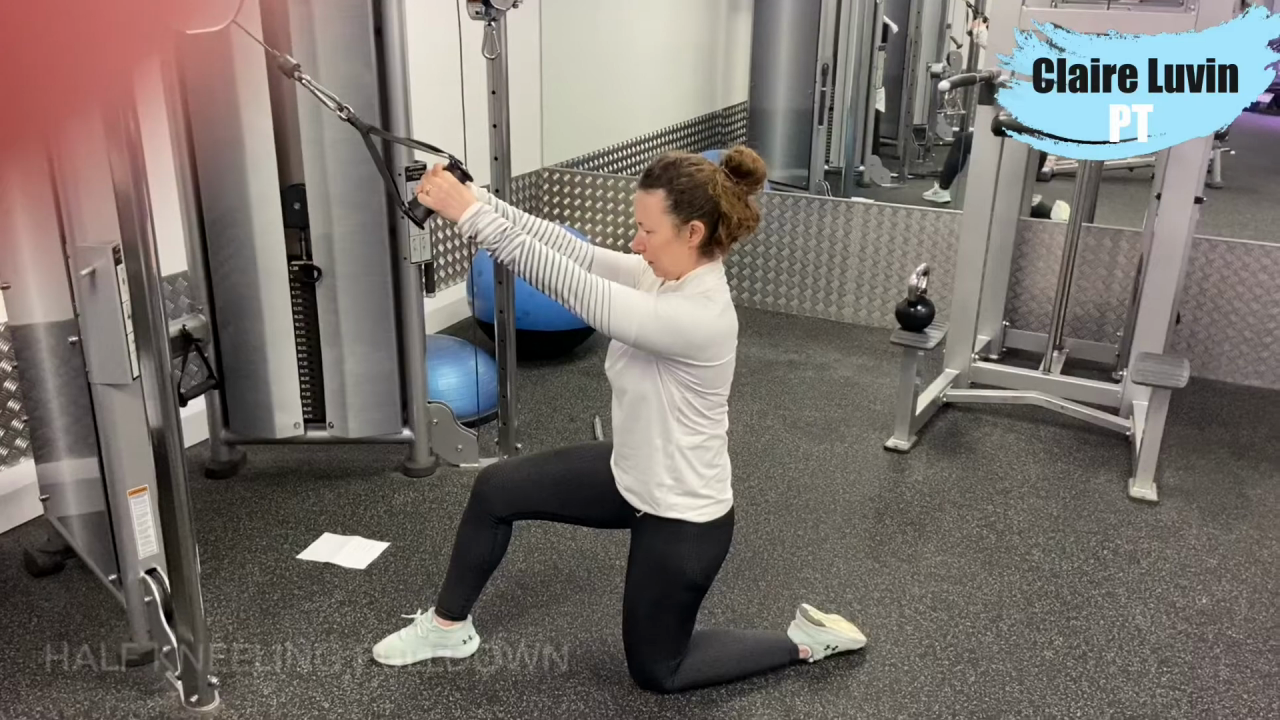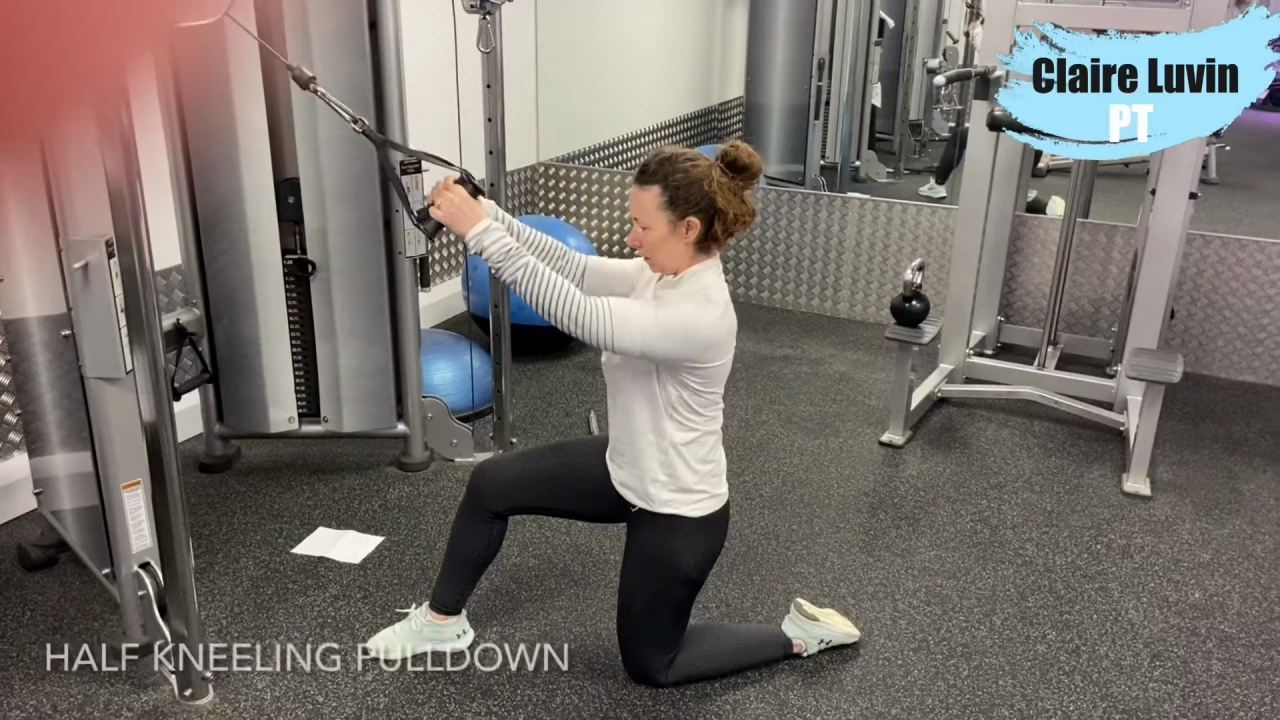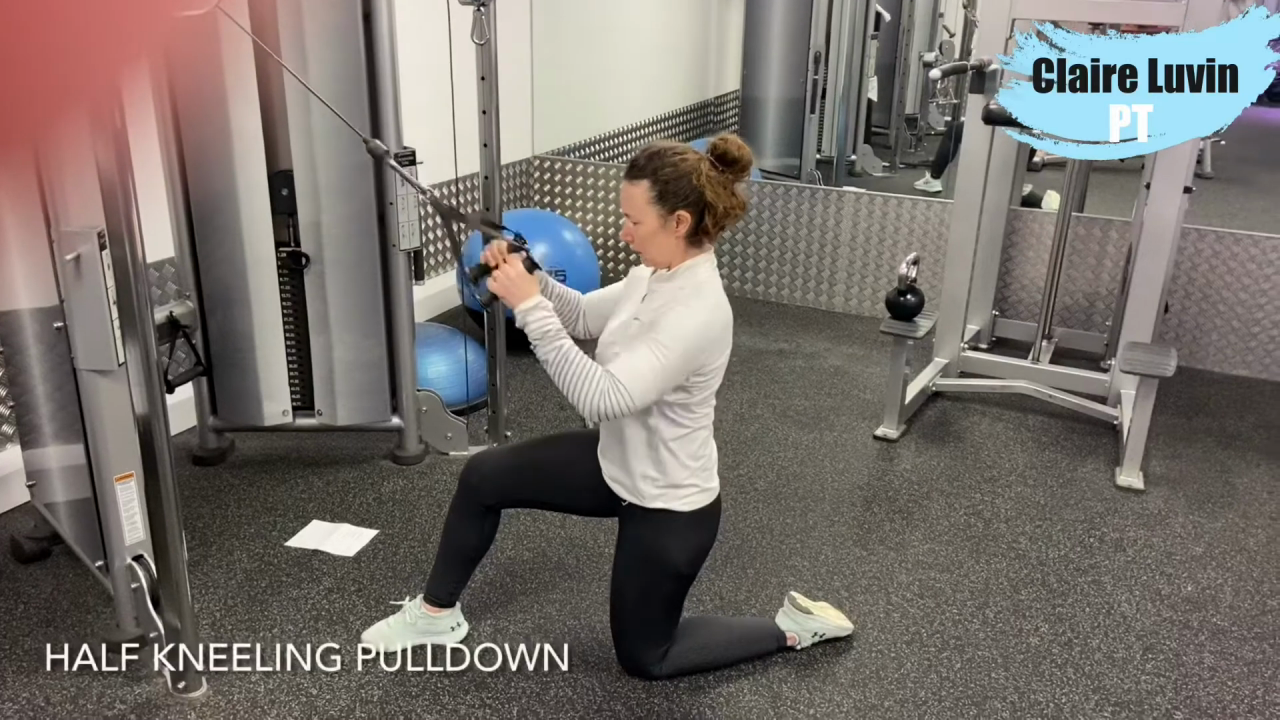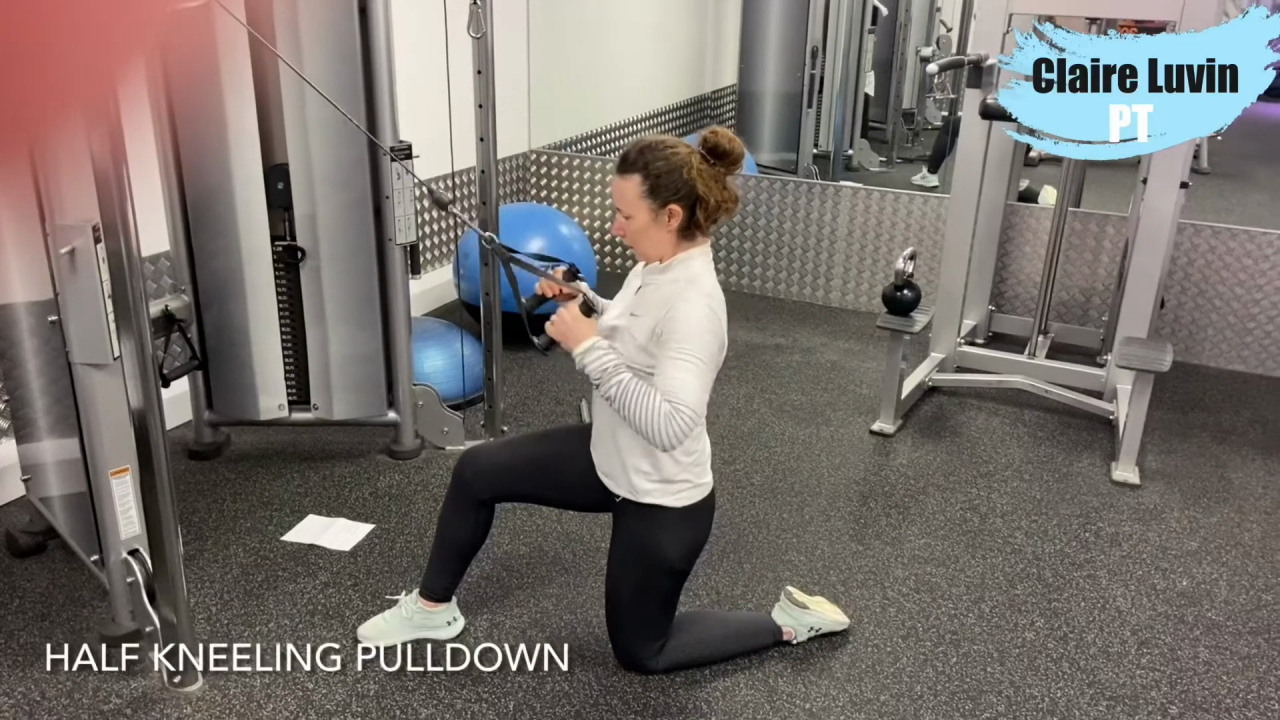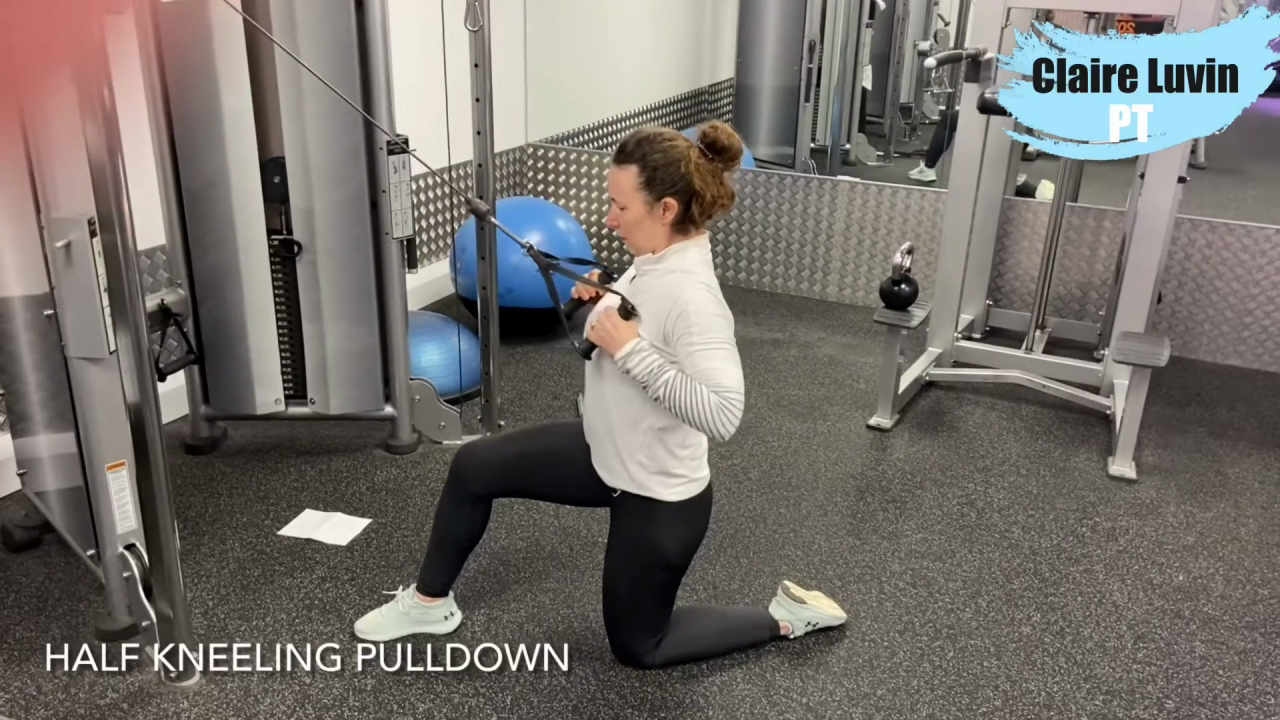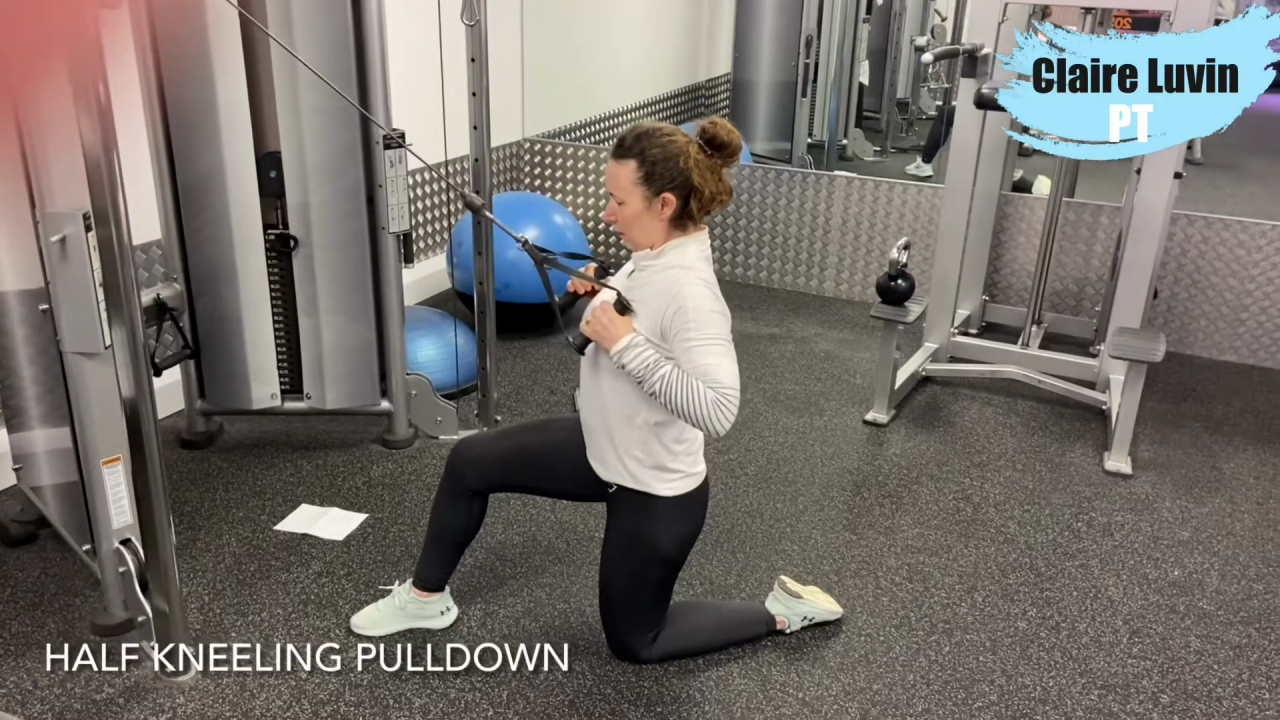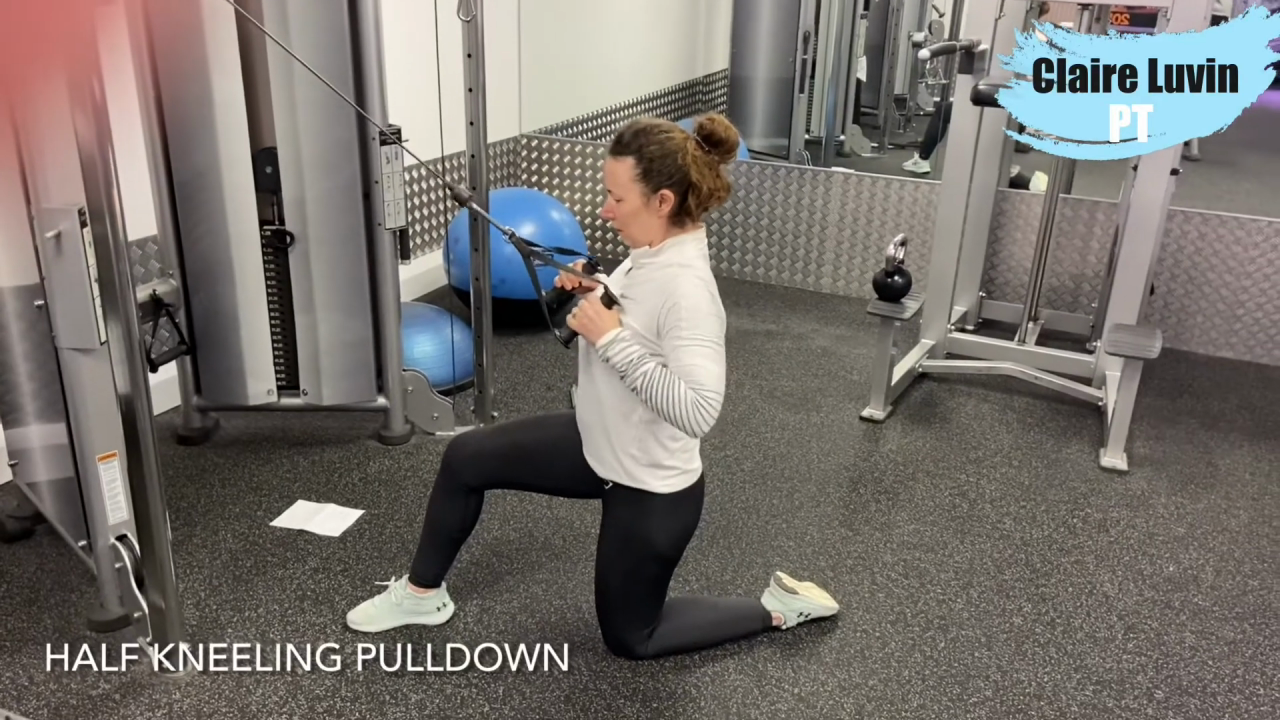
dt=0.3s
person 1, frame 1
left shoulder: (700, 315)
right shoulder: (669, 273)
left elbow: (575, 288)
right elbow: (573, 250)
left wrist: (473, 216)
right wrist: (475, 197)
left hip: (683, 515)
right hip: (632, 472)
left knee: (656, 669)
right knee: (495, 489)
left ankle: (807, 639)
right ankle: (449, 626)
person 1, frame 2
left shoulder: (700, 314)
right shoulder: (666, 271)
left elbow: (577, 312)
right elbow: (573, 267)
left wrist: (481, 232)
right wrist: (485, 211)
left hip: (678, 511)
right hip: (629, 468)
left knee: (650, 663)
right knee: (491, 484)
left ankle: (802, 634)
right ankle: (443, 620)
person 1, frame 3
left shoulder: (697, 312)
right shoulder: (663, 270)
left elbow: (600, 401)
right elbow: (591, 315)
left wrist: (532, 310)
right wrist: (532, 281)
left hip: (669, 503)
right hip: (619, 463)
left knee: (643, 655)
right knee: (483, 477)
left ankle: (794, 626)
right ankle: (437, 613)
person 1, frame 4
left shoulder: (693, 304)
right shoulder: (660, 266)
left elbow: (669, 425)
left wrist: (587, 347)
right wrist: (581, 301)
left hip: (662, 499)
right hip: (612, 459)
left knee: (640, 650)
right knee: (477, 471)
left ankle: (791, 621)
right ankle: (433, 608)
person 1, frame 5
left shoulder: (691, 294)
right shoulder: (659, 259)
left elbow: (721, 415)
left wrist: (630, 350)
right wrist: (605, 299)
left hip: (660, 495)
right hip: (607, 452)
left knee: (636, 645)
right knee: (474, 467)
left ankle: (787, 616)
right ankle: (430, 603)
person 1, frame 6
left shoulder: (689, 290)
right shoulder: (656, 255)
left elbow: (717, 410)
left wrist: (626, 344)
right wrist: (602, 292)
left hip: (657, 490)
right hip: (604, 446)
left knee: (634, 640)
right knee: (470, 461)
left ankle: (783, 609)
right ankle: (426, 597)
person 1, frame 7
left shoulder: (687, 288)
right shoulder: (653, 253)
left elbow: (695, 412)
left wrist: (610, 338)
right wrist: (593, 291)
left hip: (652, 486)
right hip: (601, 444)
left knee: (629, 636)
right knee: (465, 458)
left ankle: (781, 608)
right ankle: (422, 594)
